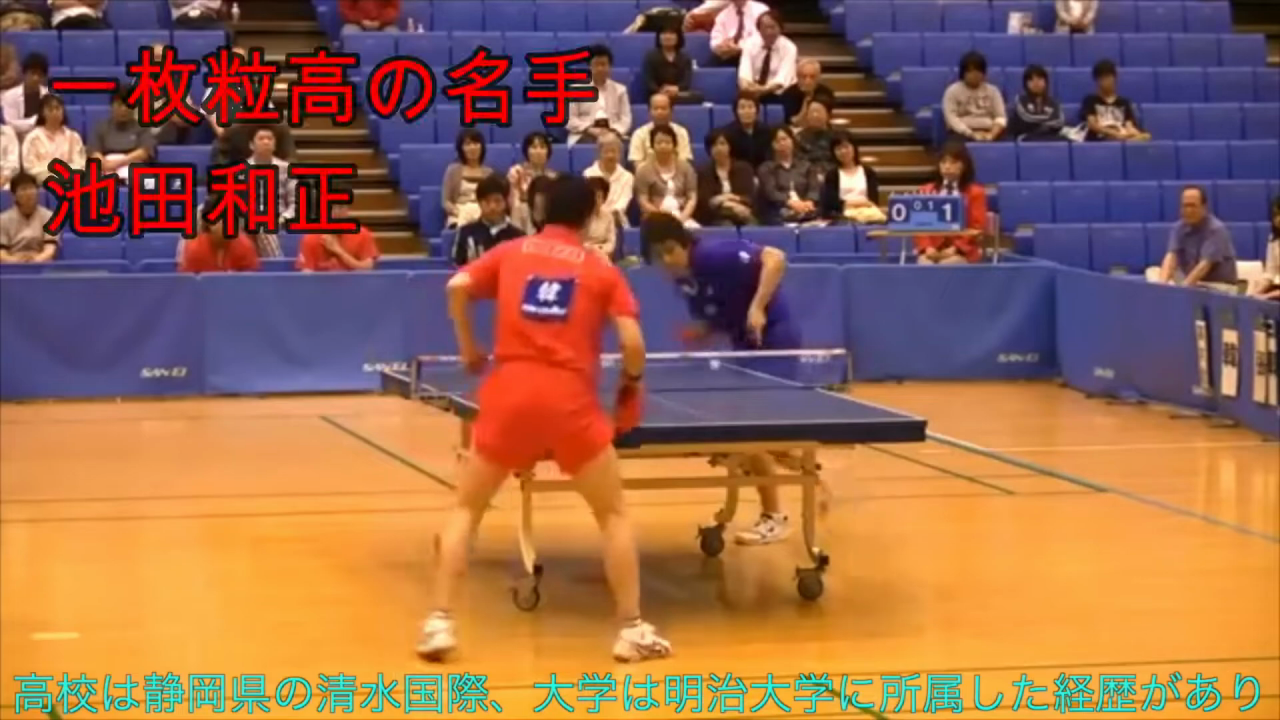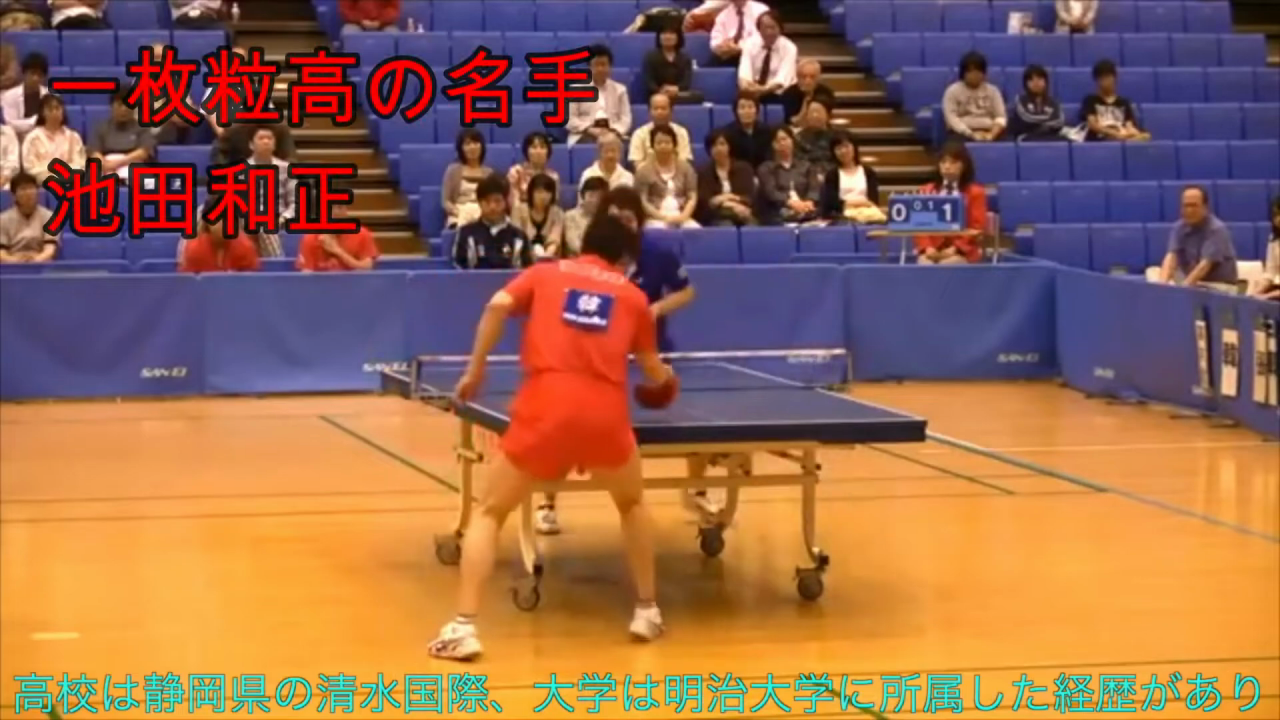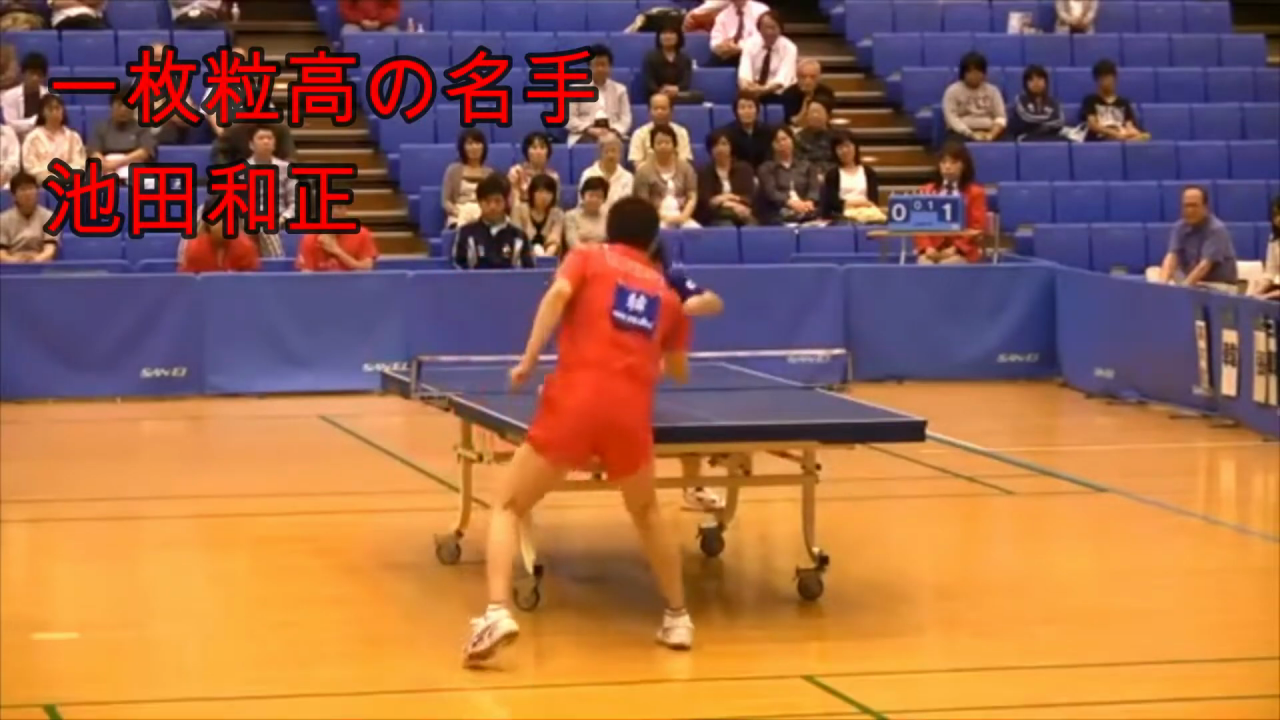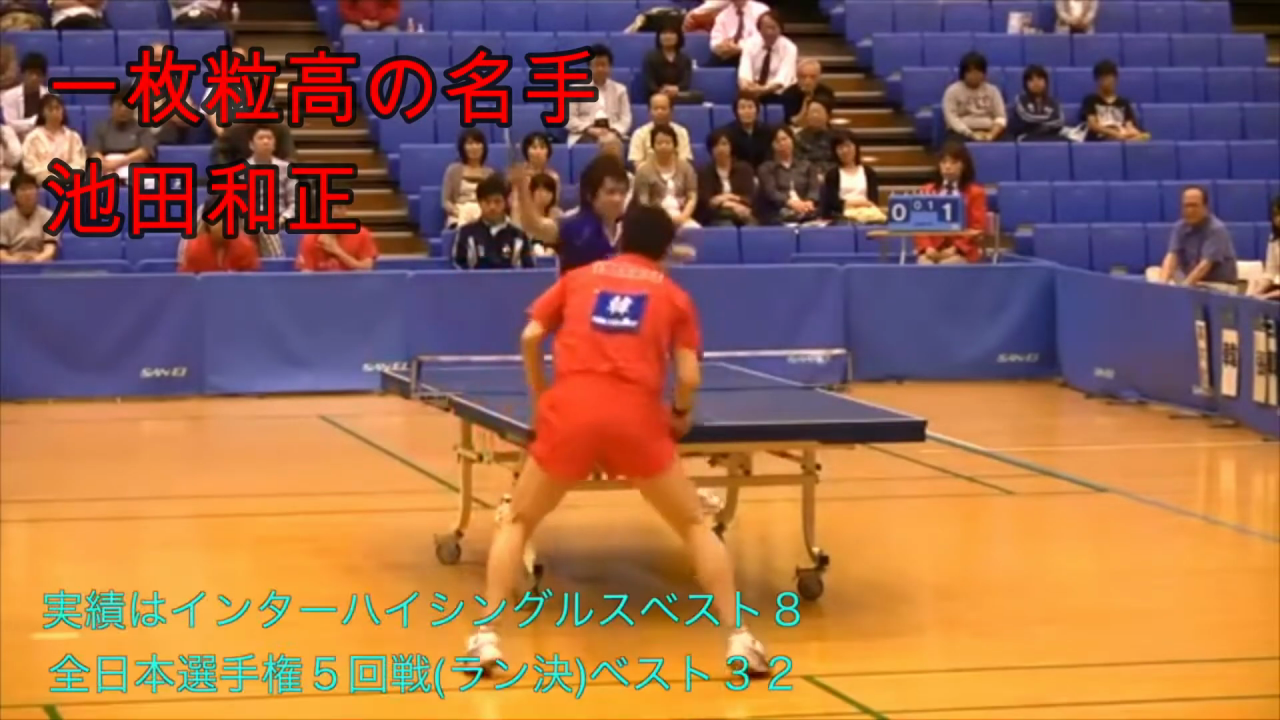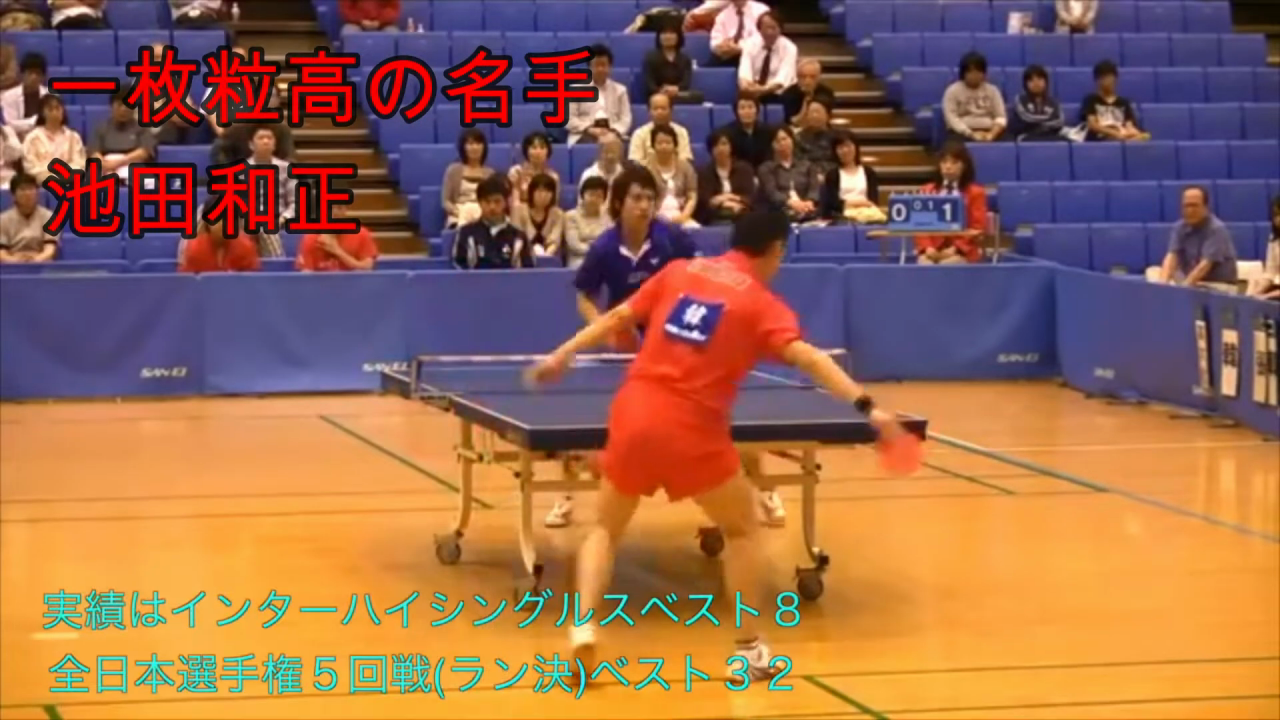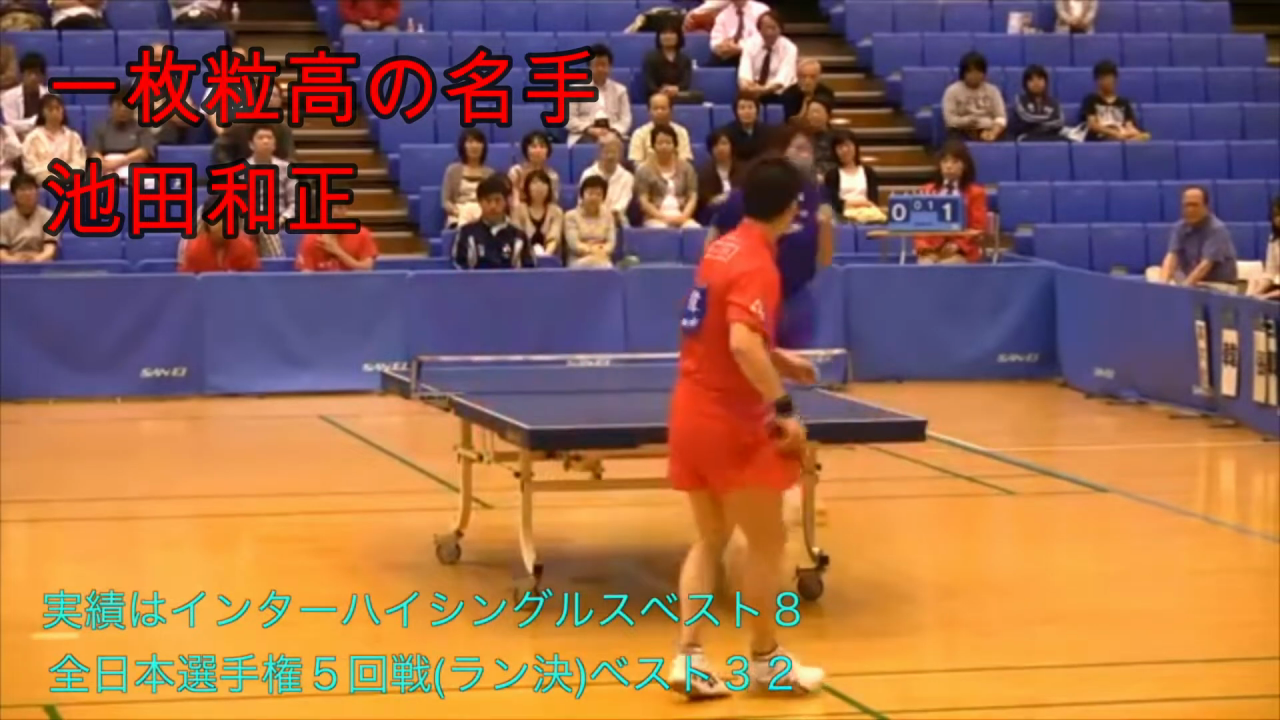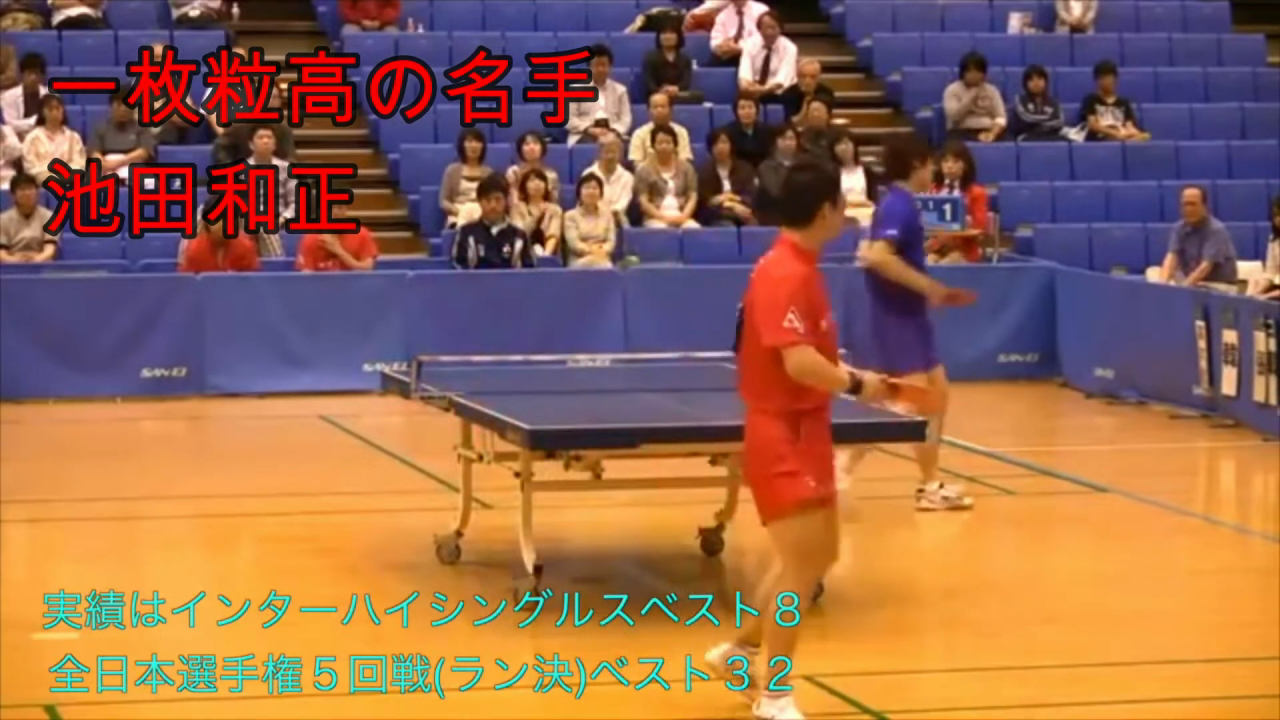
dt=0.4s
person 1, frame 1
left shoulder: (509, 252)
right shoulder: (602, 270)
left elbow: (457, 286)
right elbow: (632, 341)
left wrist: (468, 347)
right wrist: (632, 382)
left hip: (509, 396)
right hip: (571, 402)
left knee: (465, 509)
right knee: (613, 514)
left ankle: (439, 622)
right ankle: (633, 629)
person 1, frame 2
left shoulder: (545, 272)
right shoulder: (633, 296)
left elbow: (499, 305)
right elbow: (654, 371)
left wrist: (474, 371)
right wrist: (666, 381)
left hip: (546, 407)
right hip: (606, 411)
left knee: (488, 513)
right knee: (633, 502)
left ankle: (463, 626)
right ankle: (646, 609)
person 1, frame 3
left shoulder: (587, 258)
right shoulder: (666, 294)
left elbow: (558, 293)
right elbow: (679, 370)
left wrist: (529, 359)
left hip: (573, 401)
right hip: (630, 409)
left knee: (508, 507)
right knee: (646, 511)
left ankle: (496, 613)
right ankle: (676, 618)
person 1, frame 4
left shoulder: (578, 279)
right shoulder: (674, 296)
left elbow: (530, 336)
right elbow: (689, 378)
left wrist: (541, 397)
right wrist: (681, 415)
left hip: (571, 413)
right hip: (637, 421)
left knee: (516, 521)
right knee: (695, 525)
left ankle: (486, 637)
right ankle: (738, 640)
person 1, frame 5
left shoulder: (679, 270)
right shoulder: (762, 306)
left elbow: (618, 317)
right elbow: (807, 357)
left wrist: (562, 355)
right wrist: (866, 405)
left hip: (634, 416)
right hip: (691, 432)
left knee: (603, 529)
right knee: (744, 532)
left ankle: (584, 627)
right ankle: (750, 649)
person 1, frame 6
left shoulder: (718, 249)
right shoulder: (758, 267)
right elbow: (743, 346)
left wrist: (778, 358)
right wrist: (785, 409)
left hip: (688, 413)
right hip: (727, 421)
left knee: (708, 540)
right knee: (767, 542)
left ankle: (688, 658)
right ankle: (766, 660)
person 1, frame 7
left shoulder: (795, 265)
right shoulder: (787, 274)
right elbow: (798, 363)
left wrist: (851, 378)
right wrist: (858, 383)
left hip: (804, 432)
right hip: (786, 440)
left knee: (821, 555)
right knee: (801, 570)
left ankle: (740, 651)
person 2, frame 1
left shoulder: (715, 254)
right shoulder: (686, 281)
left elbow: (776, 259)
right elbow: (713, 324)
left wrist: (757, 308)
right wrist: (694, 333)
left hip: (774, 338)
right hip: (750, 343)
left ankle: (774, 516)
person 2, frame 2
left shoulder: (658, 254)
left elbow: (686, 293)
left wrist: (656, 309)
left hip: (653, 349)
left ankle: (698, 493)
right ankle: (547, 504)
person 2, frame 3
left shoulder: (667, 281)
right shoulder: (597, 287)
left elbow: (714, 303)
right elbow: (566, 339)
left wrist: (689, 306)
left hip: (645, 368)
right hip: (600, 370)
left knee: (690, 423)
left ankle: (694, 489)
right ankle: (520, 499)
person 2, frame 4
left shoulder: (632, 227)
right shoulder: (578, 227)
left elbow: (662, 248)
right elbow: (537, 229)
left wrist: (676, 251)
right wrist: (522, 189)
left hip: (625, 333)
right hip: (581, 337)
left knee: (658, 410)
right knee: (557, 419)
left ankle: (687, 488)
right ankle: (512, 497)
person 2, frame 5
left shoulder: (671, 239)
right shoulder: (603, 249)
right elbow: (583, 296)
right hip: (630, 341)
left ankle: (763, 493)
right ankle: (568, 497)
person 2, frame 6
left shoulder: (813, 196)
right shoulder: (747, 196)
left elbow: (824, 260)
right elbow: (714, 242)
left wrist: (826, 228)
right wrist: (716, 287)
left hip: (796, 302)
right hip: (755, 305)
left knee: (798, 385)
right knee: (764, 394)
left ankle: (794, 481)
person 2, frame 7
left shoulder: (898, 203)
right shoulder: (901, 205)
left elbow: (871, 254)
right elbow: (879, 257)
right wrist: (927, 286)
left hip: (909, 316)
right hip: (898, 317)
left knee: (936, 397)
right knee: (915, 405)
left ankle: (930, 487)
right ankle: (841, 468)
